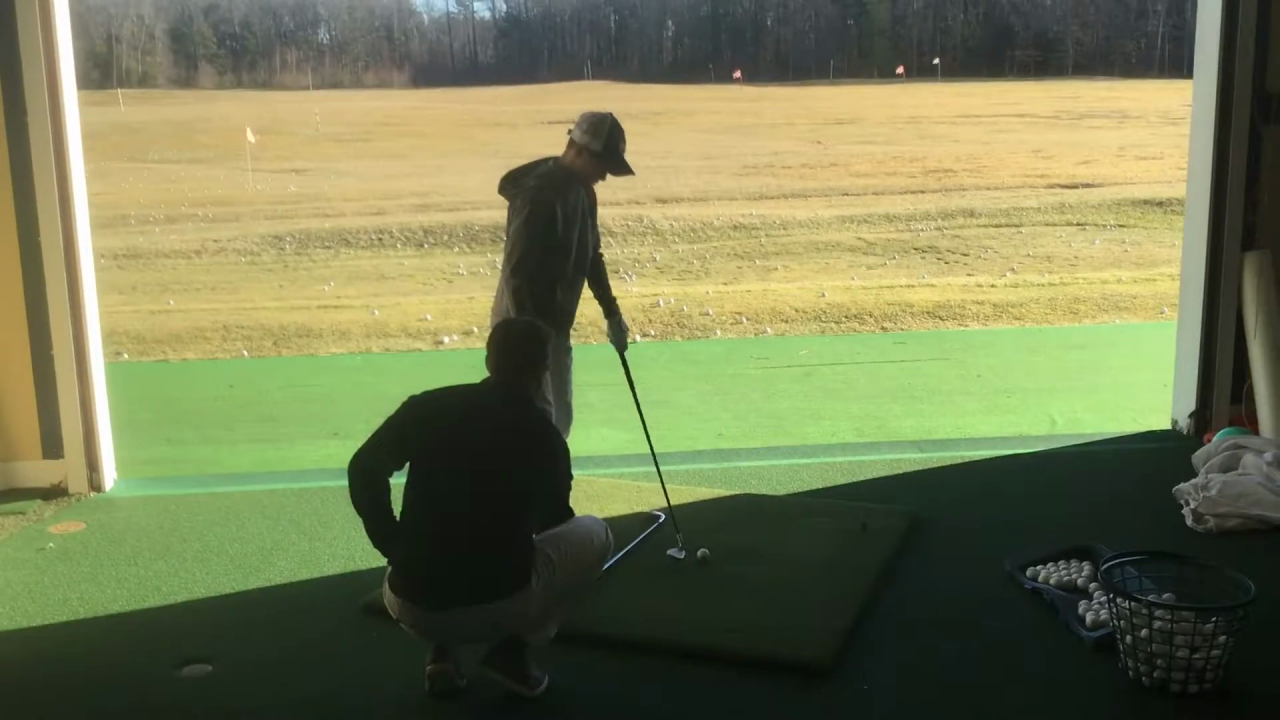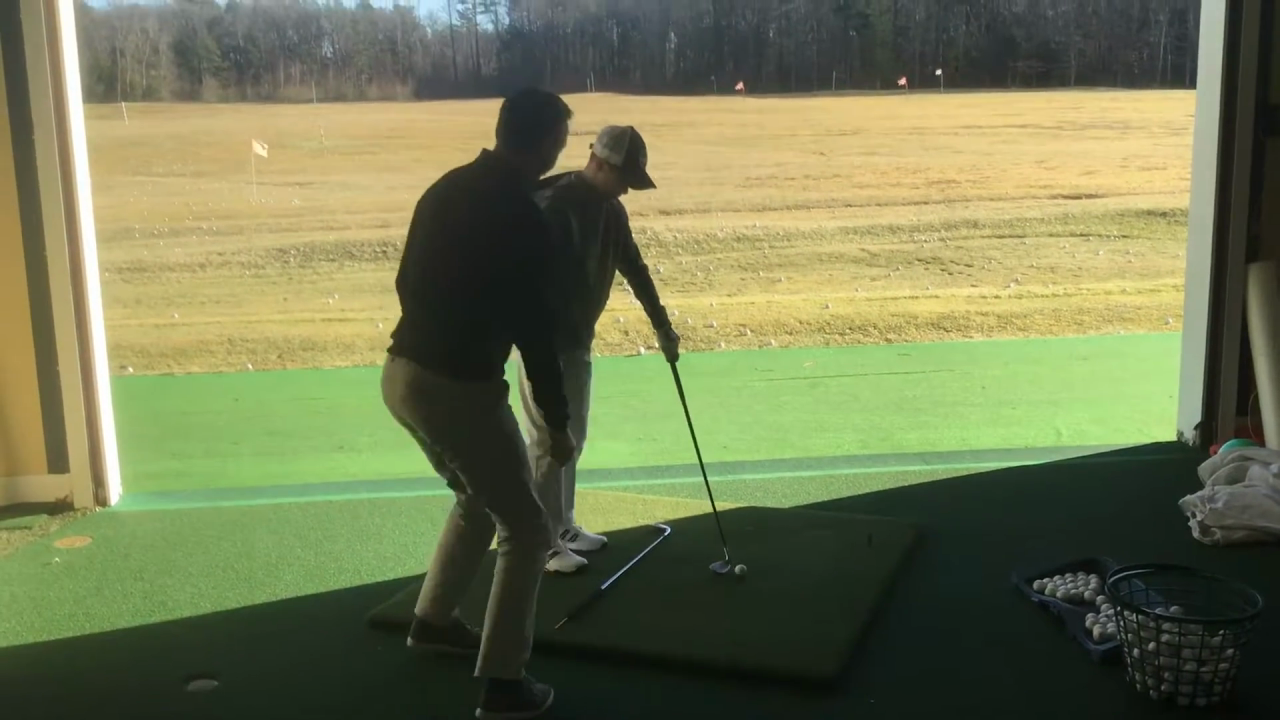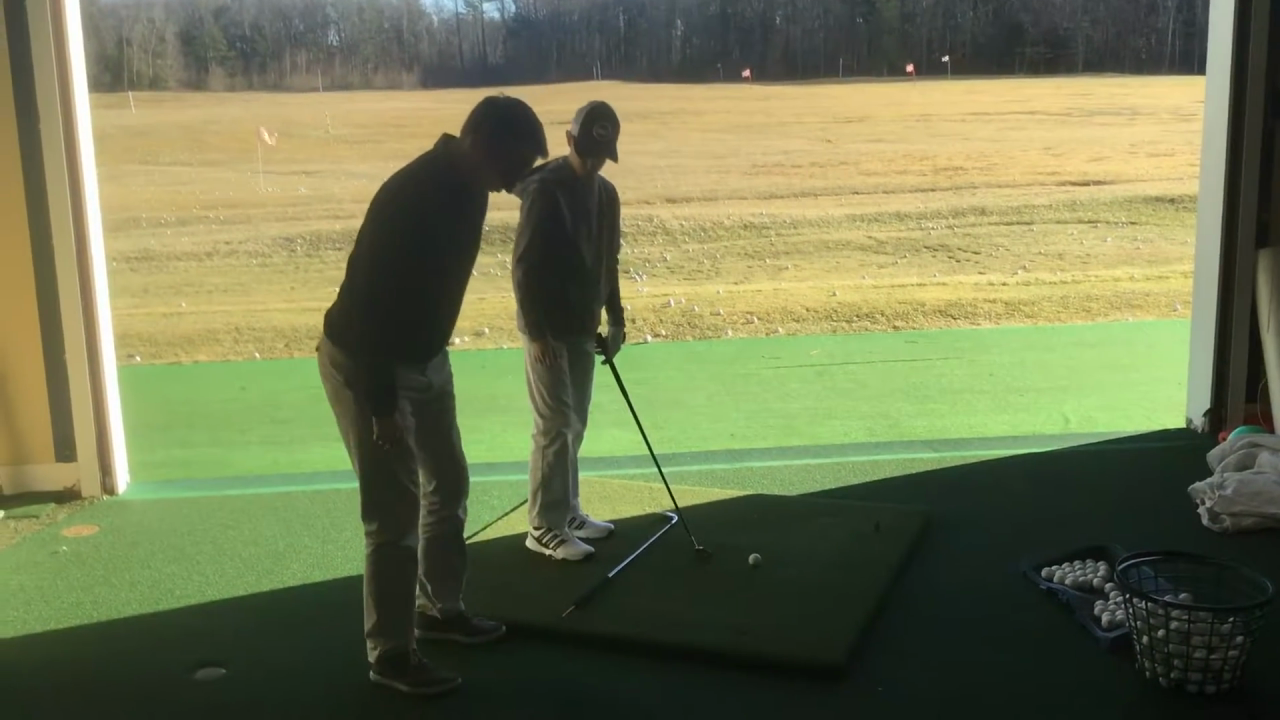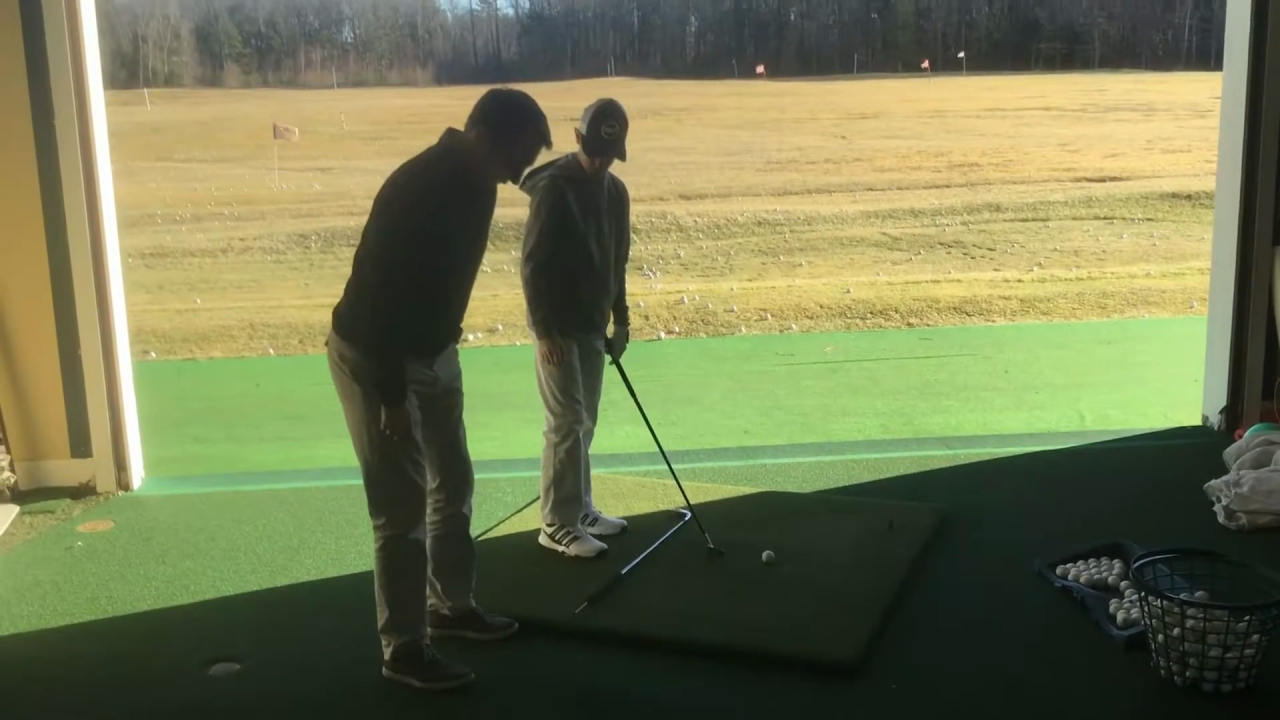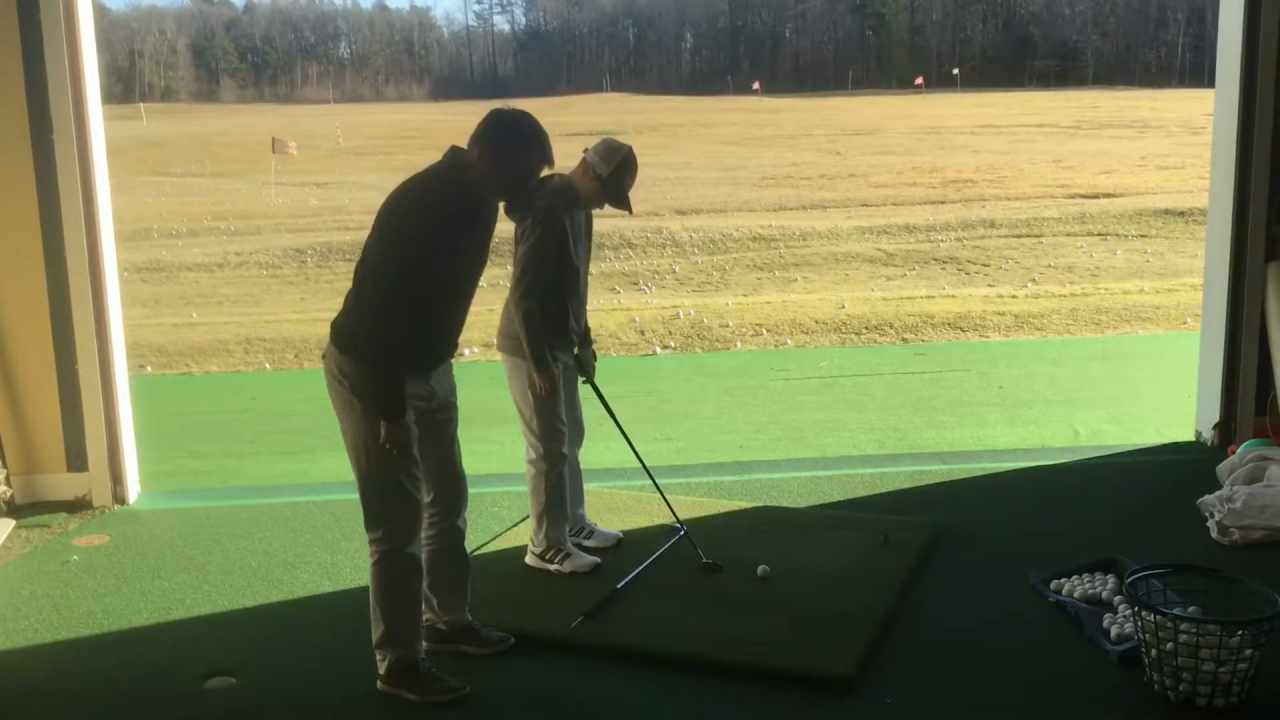
dt=1s
person 1, frame 1
left shoulder: (428, 407)
right shoulder: (544, 437)
left elbow: (364, 471)
right elbow: (555, 519)
left wrist: (396, 549)
left hip: (411, 608)
right hip: (499, 607)
right knee: (596, 534)
left ankle: (441, 650)
right ankle: (513, 648)
person 1, frame 2
left shoulder: (448, 188)
right shoulder: (520, 215)
left elbow: (408, 279)
right elbow: (532, 326)
right wrist: (557, 421)
left hip: (407, 372)
right hip: (457, 385)
left knee: (480, 498)
right knee: (526, 526)
left ankle: (434, 619)
person 1, frame 3
left shoulder: (466, 190)
right shoulder: (411, 198)
right elbow: (370, 303)
right wrist: (382, 405)
left hip: (424, 357)
right hip: (366, 363)
left knee: (448, 484)
right knee: (395, 509)
left ankle: (439, 607)
right ankle: (389, 652)
person 1, frame 4
left shoulder: (475, 185)
right shoulder: (416, 191)
right elbow: (379, 297)
left wrist: (445, 344)
right wrist: (392, 396)
left hip: (433, 352)
right hip: (375, 357)
left knee: (452, 484)
right knee: (403, 504)
left ankle: (451, 605)
right ankle: (403, 648)
person 1, frame 5
left shoulder: (475, 202)
right shoulder: (420, 207)
right elbow: (381, 312)
right wrist: (390, 411)
left hip: (428, 367)
right hip: (371, 370)
left knee: (446, 497)
right knee: (398, 518)
left ankle: (446, 619)
right ankle: (398, 661)
person 2, frame 1
left shoulder: (583, 194)
right shoulder: (536, 196)
left elbow: (591, 257)
right elbow: (515, 275)
left wrist: (613, 315)
left hip: (556, 328)
left knee: (559, 419)
person 2, frame 2
left shoulder: (611, 210)
right shoulder: (556, 207)
left elbow: (634, 267)
left wrist: (662, 325)
left hip: (579, 339)
left knee: (573, 436)
right knee: (549, 439)
left ankle: (562, 524)
person 2, frame 3
left shoulder: (606, 194)
right shoulder: (544, 191)
right elbow: (524, 267)
left wrist: (615, 318)
right wrist: (535, 332)
left hip: (583, 328)
right hip: (548, 329)
left knee: (574, 425)
right knee: (554, 427)
left ankle: (567, 512)
right ankle: (545, 527)
person 2, frame 4
left shoulder: (615, 191)
right shoulder: (553, 188)
right elbow: (534, 265)
left wrist: (620, 318)
right wrist: (545, 330)
left hip: (593, 324)
right hip: (559, 326)
left knee: (584, 422)
right knee: (566, 423)
left ankle: (580, 509)
right ankle: (557, 524)
person 2, frame 5
left shoulder: (578, 210)
right shoulder: (546, 215)
right elbow: (526, 295)
left wrist: (583, 341)
right wrist: (540, 362)
left hip: (558, 345)
right hip: (532, 349)
left knee: (569, 437)
right knee: (549, 446)
left ankle: (573, 524)
right ankle: (547, 545)
